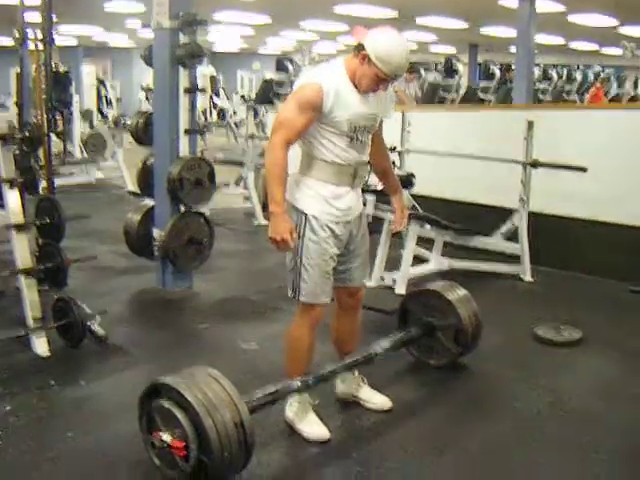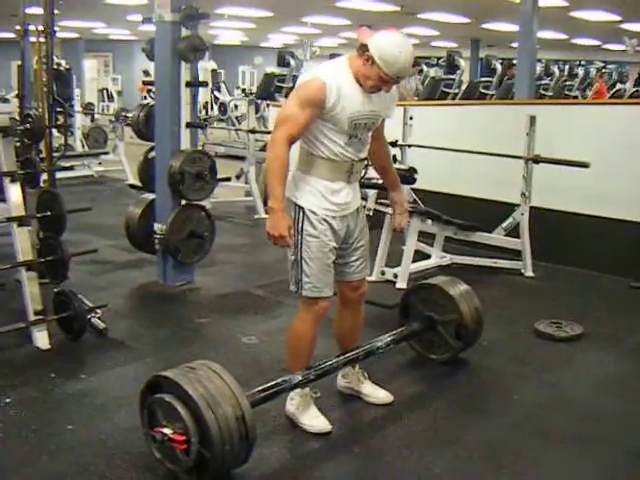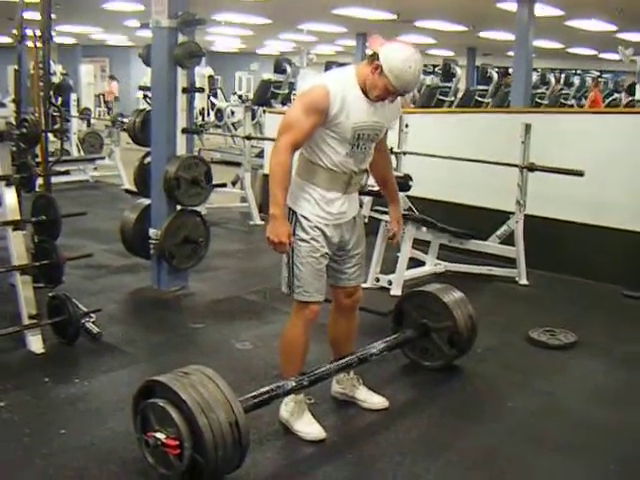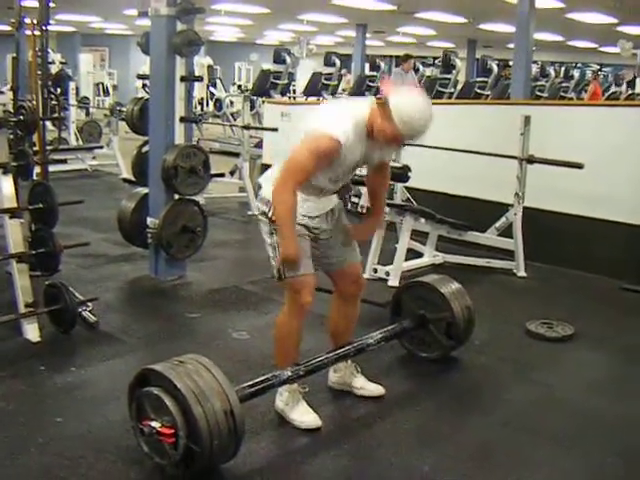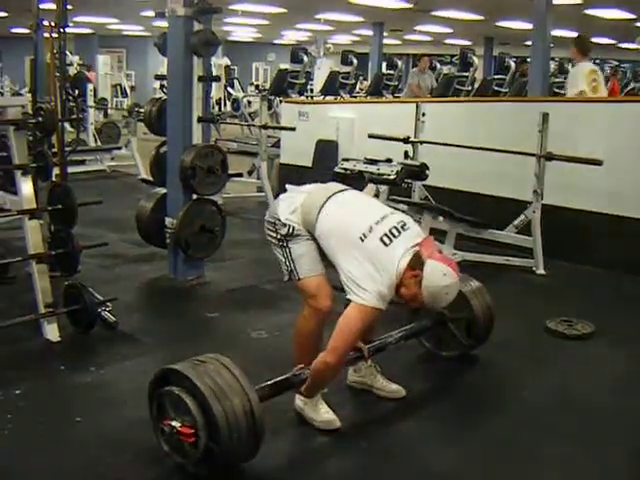
dt=1s
person 1, frame 1
left shoulder: (380, 93)
right shoulder: (319, 85)
right elbow: (278, 144)
left wrist: (396, 193)
right wrist: (278, 211)
left hip: (353, 207)
right hip: (316, 209)
left knee: (352, 298)
right knee: (312, 308)
left ankle: (349, 379)
right ankle: (297, 402)
person 1, frame 2
left shoulder: (384, 92)
right shoulder: (322, 83)
right elbow: (279, 141)
left wrist: (396, 191)
right wrist: (276, 208)
left hip: (351, 202)
right hip: (313, 204)
left knee: (355, 292)
right knee: (315, 302)
left ankle: (351, 374)
right ankle: (298, 396)
person 1, frame 3
left shoulder: (388, 105)
right shoulder: (326, 92)
right elbow: (284, 147)
left wrist: (394, 203)
right wrist: (276, 214)
left hip: (348, 212)
right hip: (309, 212)
left knee: (349, 298)
right knee: (308, 308)
left ankle: (345, 380)
right ankle: (292, 401)
person 1, frame 4
left shoulder: (385, 130)
right shoulder: (335, 134)
left elbow: (378, 169)
right elbow: (285, 183)
left wrist: (375, 216)
right wrist: (287, 243)
left hip: (324, 205)
right hip: (286, 203)
left knee: (351, 285)
right knee: (301, 296)
left ankle: (342, 371)
right ankle: (287, 392)
person 1, frame 5
left shoulder: (418, 244)
right shoulder: (376, 285)
right elbow: (332, 357)
right wrist: (309, 393)
right hip: (289, 217)
right knee: (321, 303)
left ankle: (362, 369)
right ankle: (306, 397)
